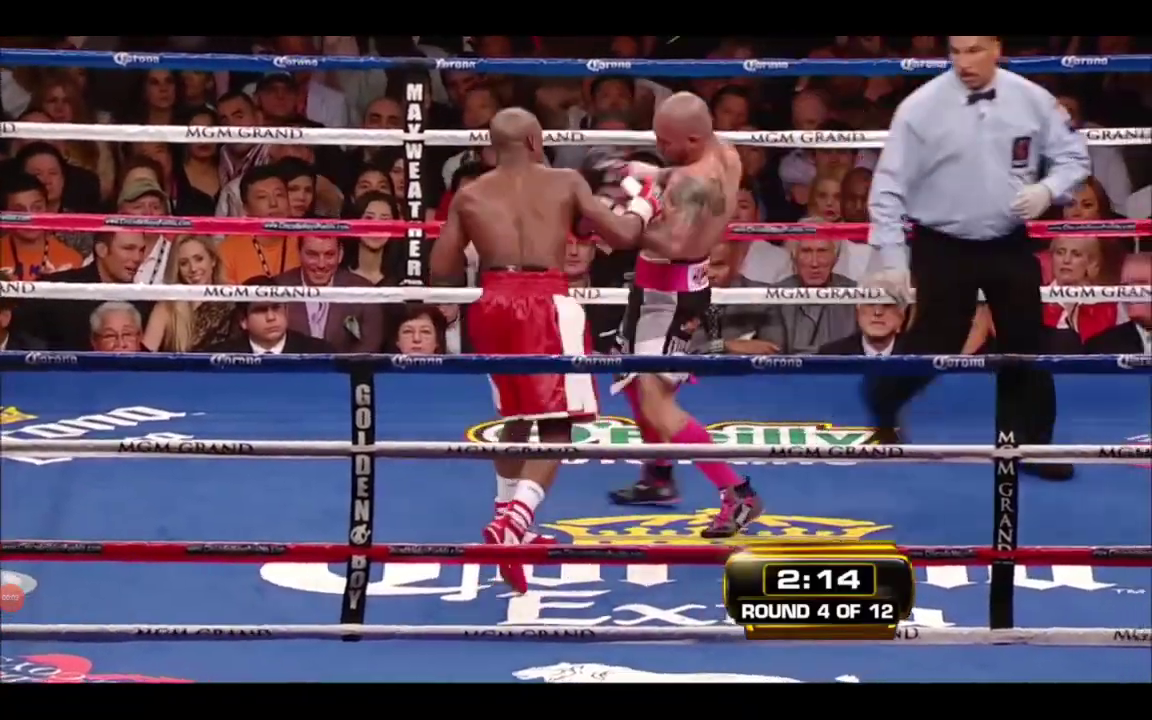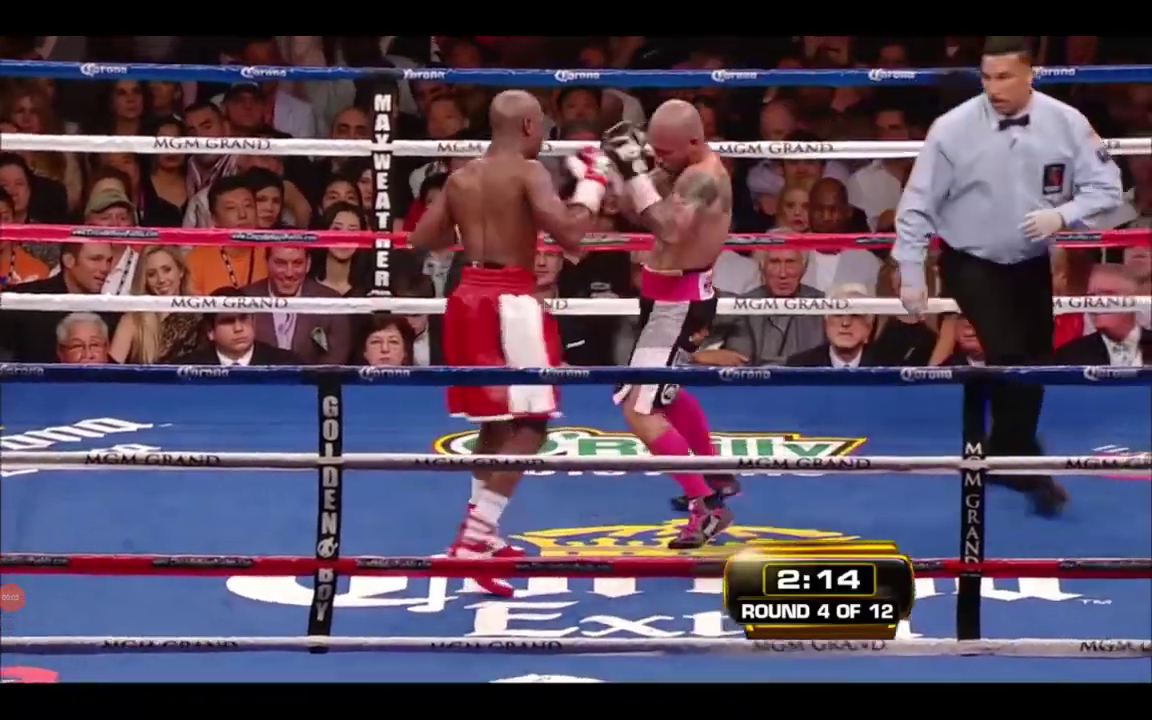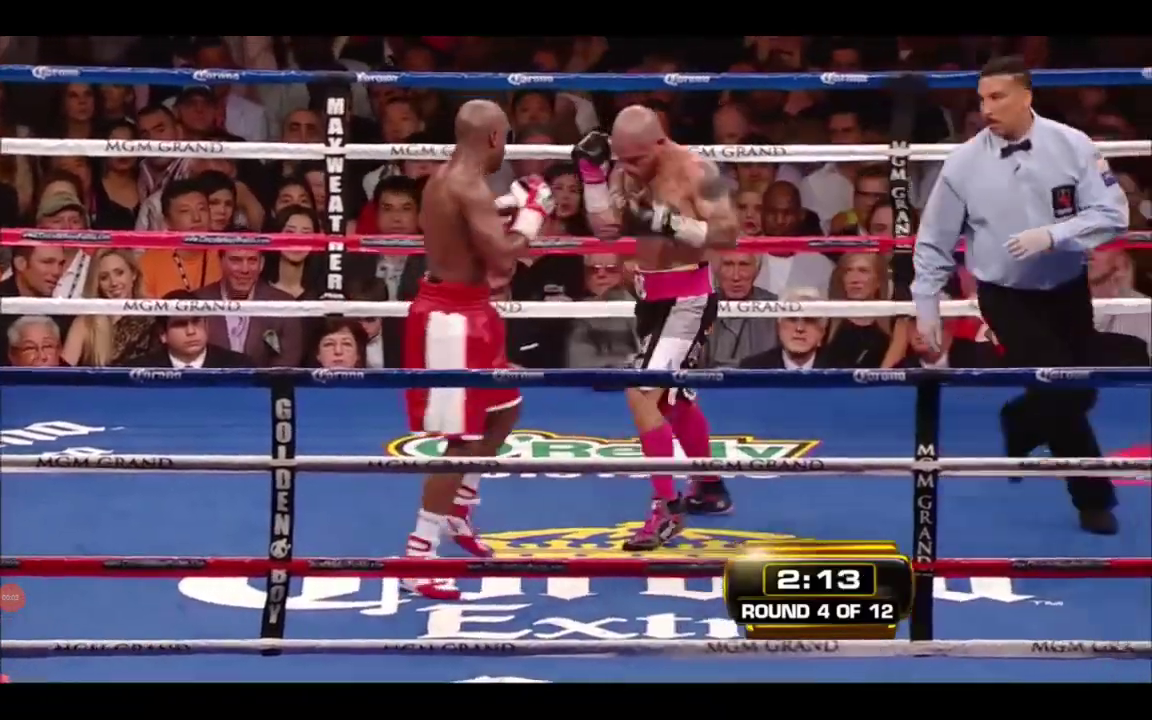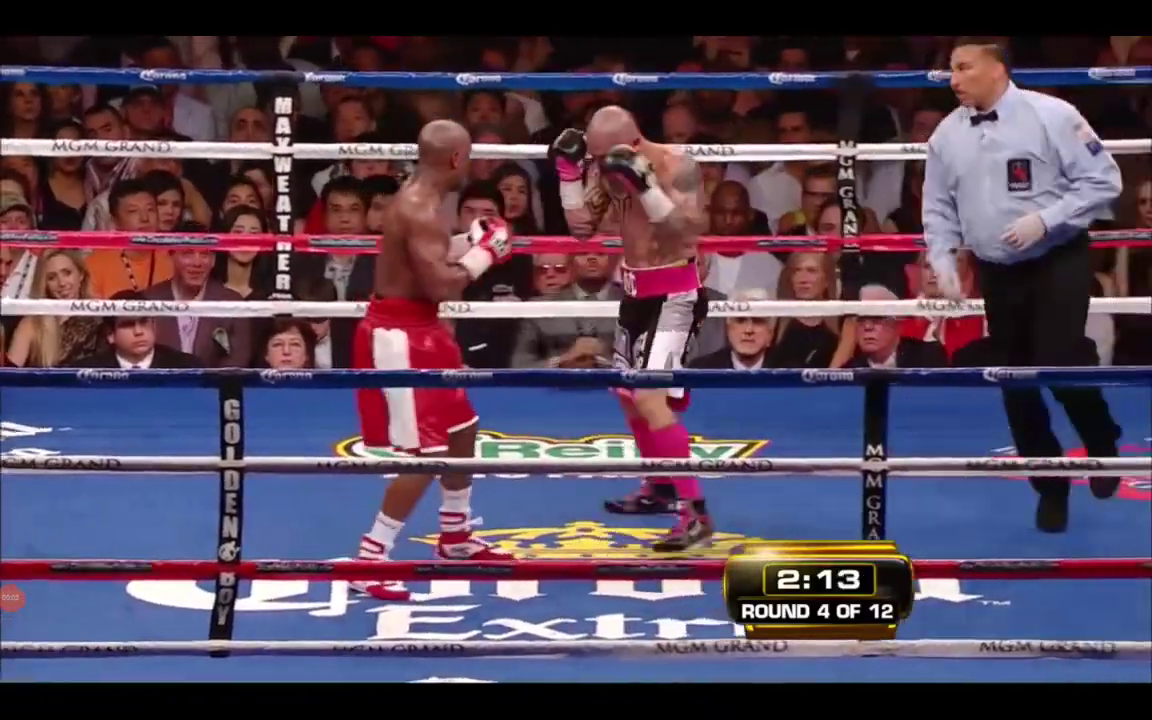
dt=0.2s
person 1, frame 1
left shoulder: (469, 196)
right shoulder: (565, 182)
left elbow: (440, 270)
right elbow: (622, 234)
right wrist: (646, 201)
left hip: (495, 304)
right hip: (549, 302)
left knee: (516, 420)
right knee: (556, 427)
left ankle: (511, 517)
right ankle: (514, 519)
person 1, frame 2
left shoulder: (461, 178)
right shoulder: (529, 172)
left elbow: (421, 239)
right elbow: (570, 235)
right wrist: (593, 181)
left hip: (469, 297)
right hip: (510, 301)
left knee: (496, 421)
right knee: (528, 426)
left ankle: (480, 532)
right ankle: (474, 538)
person 1, frame 3
left shoulder: (444, 177)
right shoulder: (470, 189)
right elbow: (504, 261)
left wrist: (505, 204)
right wrist: (535, 210)
left hip: (445, 309)
right hip: (454, 317)
left knee: (503, 413)
right knee: (465, 441)
left ankle: (457, 516)
right ankle: (417, 556)
person 1, frame 4
left shoulder: (414, 197)
right shoulder: (420, 210)
right elbow: (441, 286)
left wrist: (471, 243)
right wrist: (487, 250)
left hip: (416, 330)
right hip: (399, 333)
left knee: (461, 431)
right knee: (426, 453)
left ankle: (455, 536)
right ankle: (371, 559)
person 2, frame 1
left shoulder: (1032, 98)
right shoulder: (922, 107)
left elbow: (1073, 156)
right elbow: (890, 185)
left wrist: (1048, 191)
right wrist: (891, 256)
left hip: (1009, 242)
right hip: (942, 245)
left knee: (1025, 345)
right knee: (936, 345)
left ankle: (1032, 445)
right ankle: (884, 397)
person 2, frame 2
left shoulder: (1067, 123)
right shoulder: (953, 128)
left elbow: (1105, 187)
right elbow: (918, 204)
left wrist: (1063, 215)
right wrist: (911, 273)
left hip: (1032, 264)
right hip: (972, 265)
left knee: (1034, 364)
right knee: (1010, 359)
left ankle: (1004, 461)
right ankle: (1025, 464)
person 2, frame 3
left shoulder: (1073, 146)
right shoulder: (963, 163)
left elbow: (1112, 213)
right elbow: (934, 239)
left wrist: (1052, 236)
right wrist: (926, 305)
left hip: (1067, 290)
right hip: (1006, 296)
left knee: (1078, 391)
right knee: (1054, 393)
left ankle: (1018, 424)
right ankle: (1094, 496)
person 2, frame 4
left shoulder: (1051, 114)
right shoulder: (948, 134)
left elbow: (1103, 181)
right elbow: (938, 207)
left wrist: (1045, 219)
right wrist: (942, 262)
left hip: (1060, 260)
right hip: (996, 271)
left knee: (1066, 361)
right knee: (1017, 381)
left ankle: (1101, 441)
right ankle: (1051, 487)
person 3, frame 1
left shoulder: (697, 181)
right shoulder: (724, 156)
left elbow: (674, 242)
left hip: (667, 292)
right hip: (677, 287)
left knee: (656, 405)
right knee: (639, 384)
left ankle: (737, 495)
right ankle: (658, 476)
person 3, frame 2
left shoulder: (702, 177)
right shoulder: (694, 167)
left elbow: (670, 228)
right elbow: (657, 208)
left wrist: (635, 172)
right wrist: (636, 167)
left hip: (676, 303)
right hip: (680, 296)
left knee: (640, 412)
right knee: (665, 392)
left ankle: (709, 506)
right ankle: (717, 475)
person 3, frame 3
left shoulder: (698, 171)
right shoulder: (628, 172)
left elbow: (727, 232)
right elbow: (607, 229)
left wrist: (670, 224)
right wrist: (594, 174)
left hip: (686, 299)
right hip: (653, 295)
left knee: (644, 397)
right knee: (675, 398)
left ankle: (665, 510)
right ankle: (709, 489)
person 3, frame 4
left shoulder: (675, 166)
right shoulder: (606, 169)
left elbow: (691, 228)
right elbow: (582, 227)
left wrist: (645, 186)
right wrist: (569, 172)
left hip: (674, 294)
right hip: (635, 291)
left knee: (651, 397)
right knee: (632, 397)
left ankle: (694, 512)
right ankle: (659, 488)
